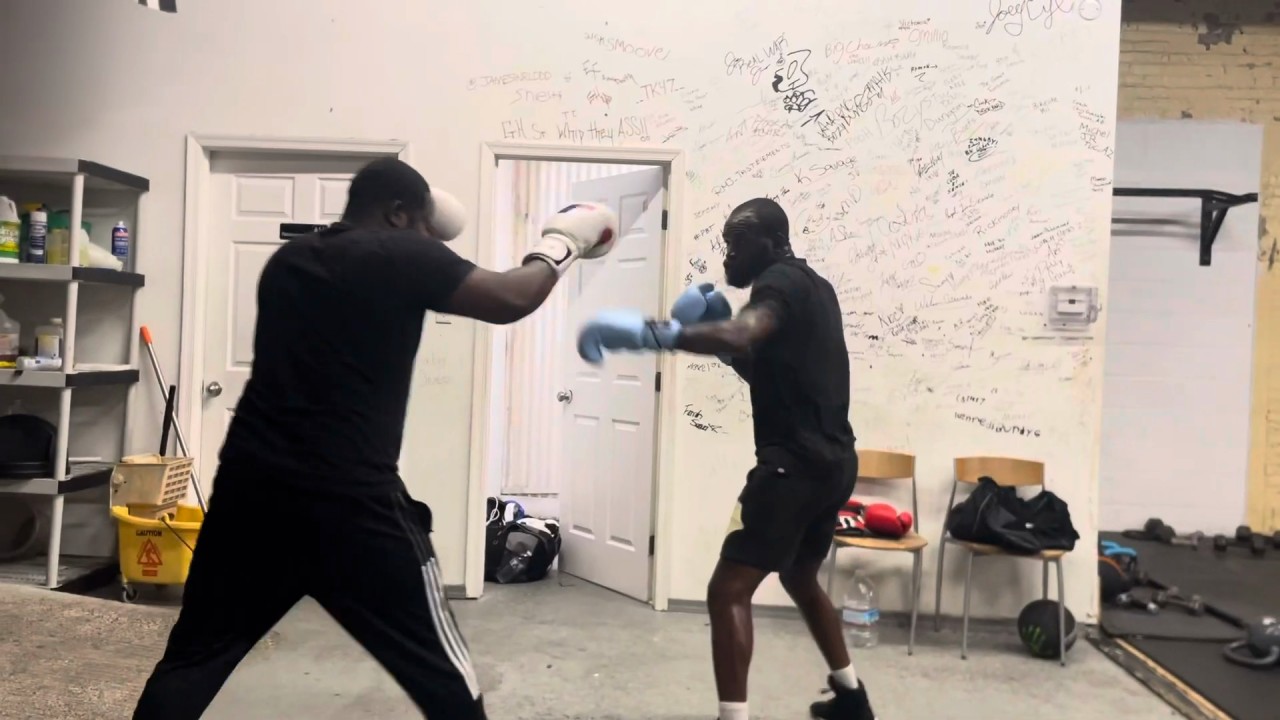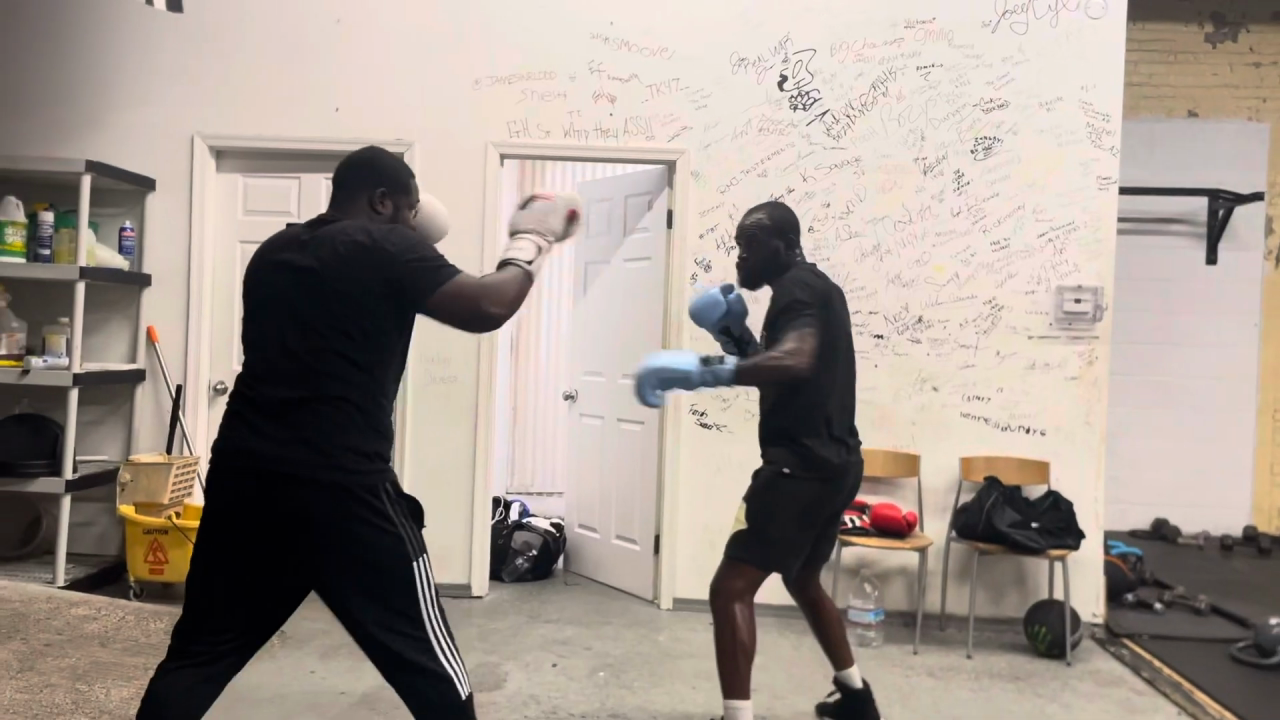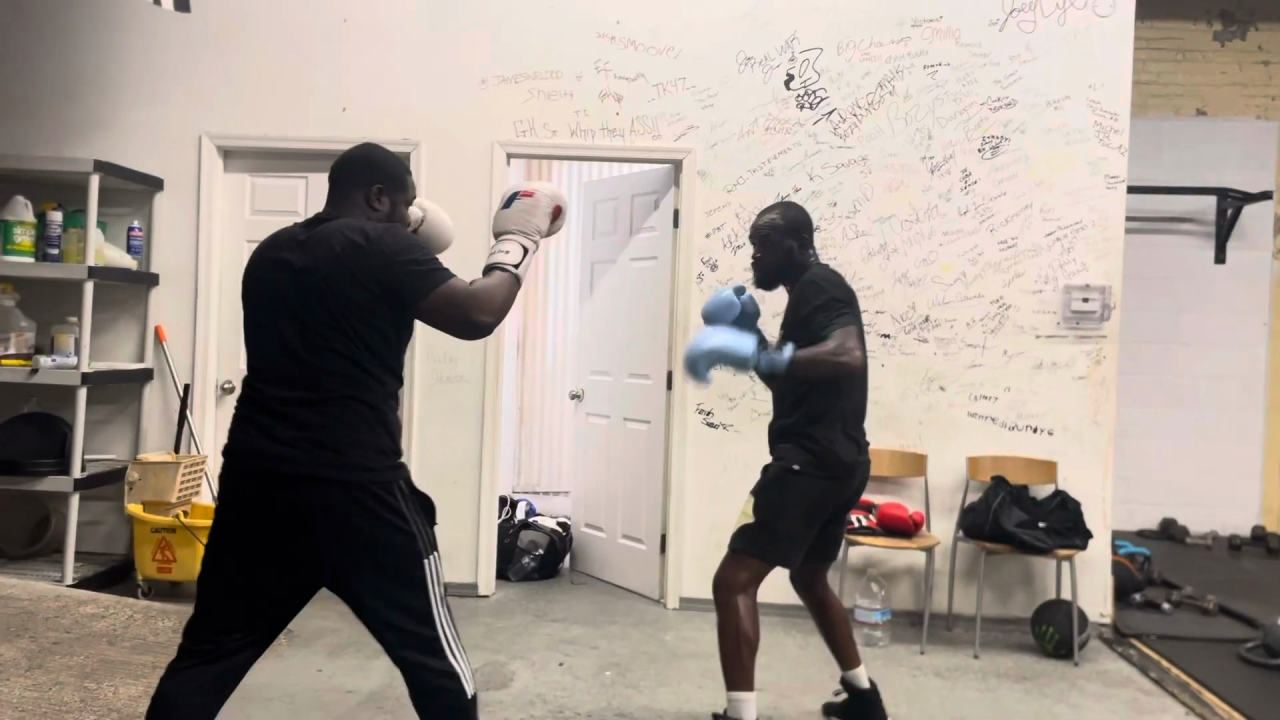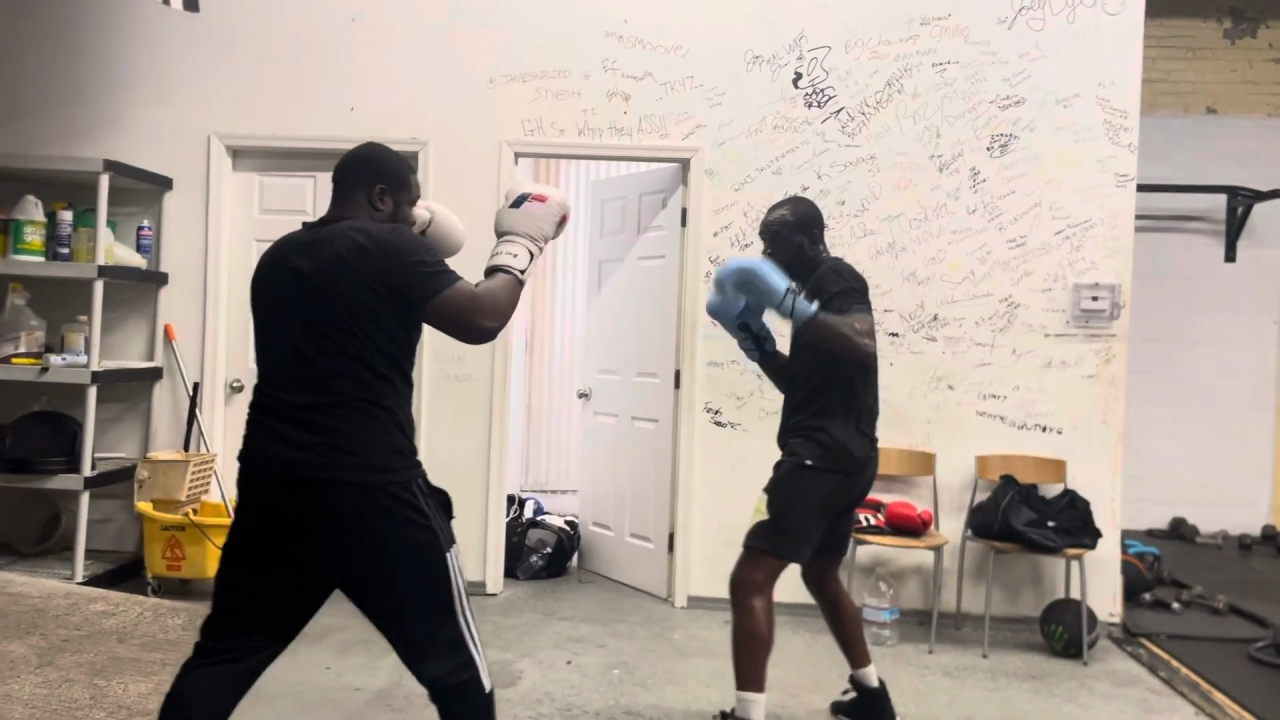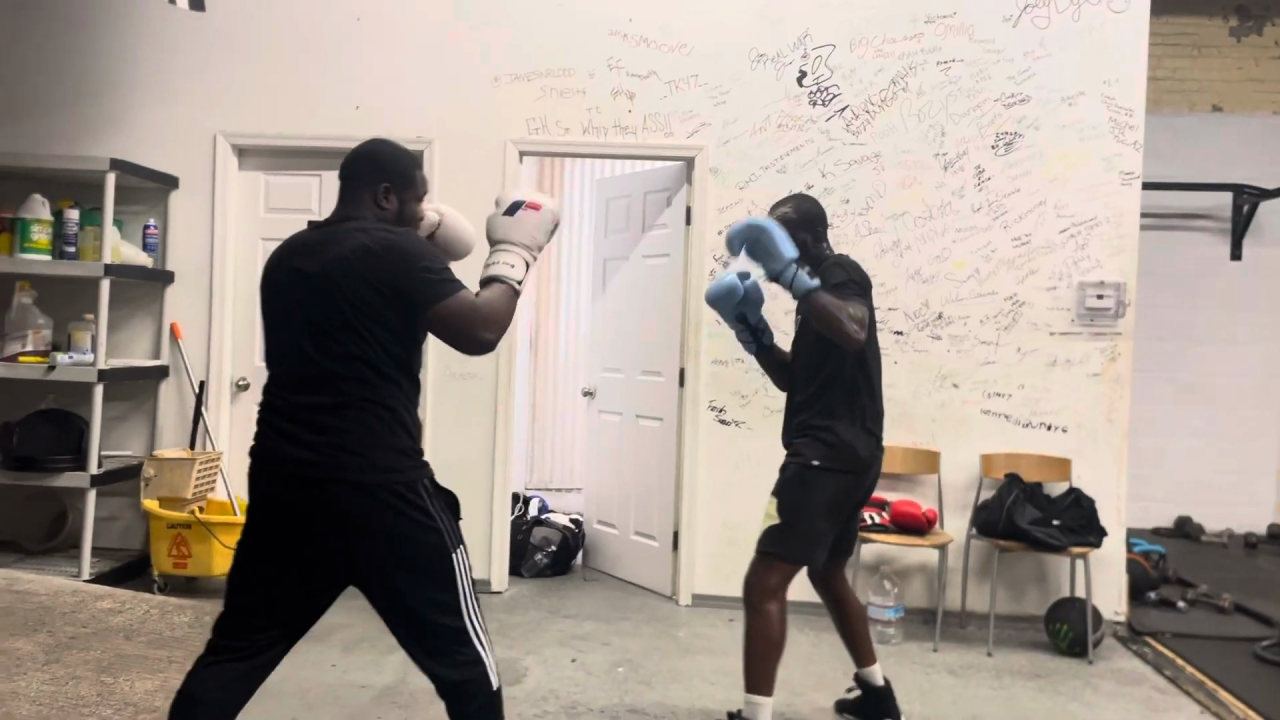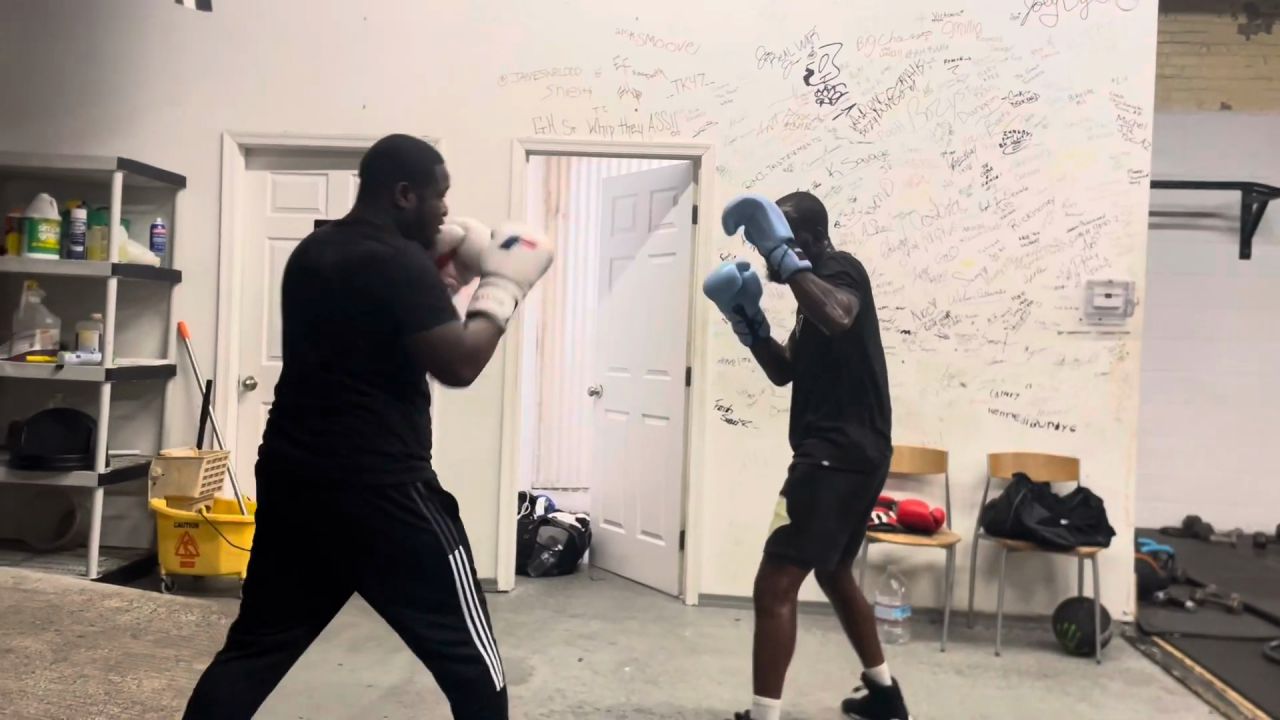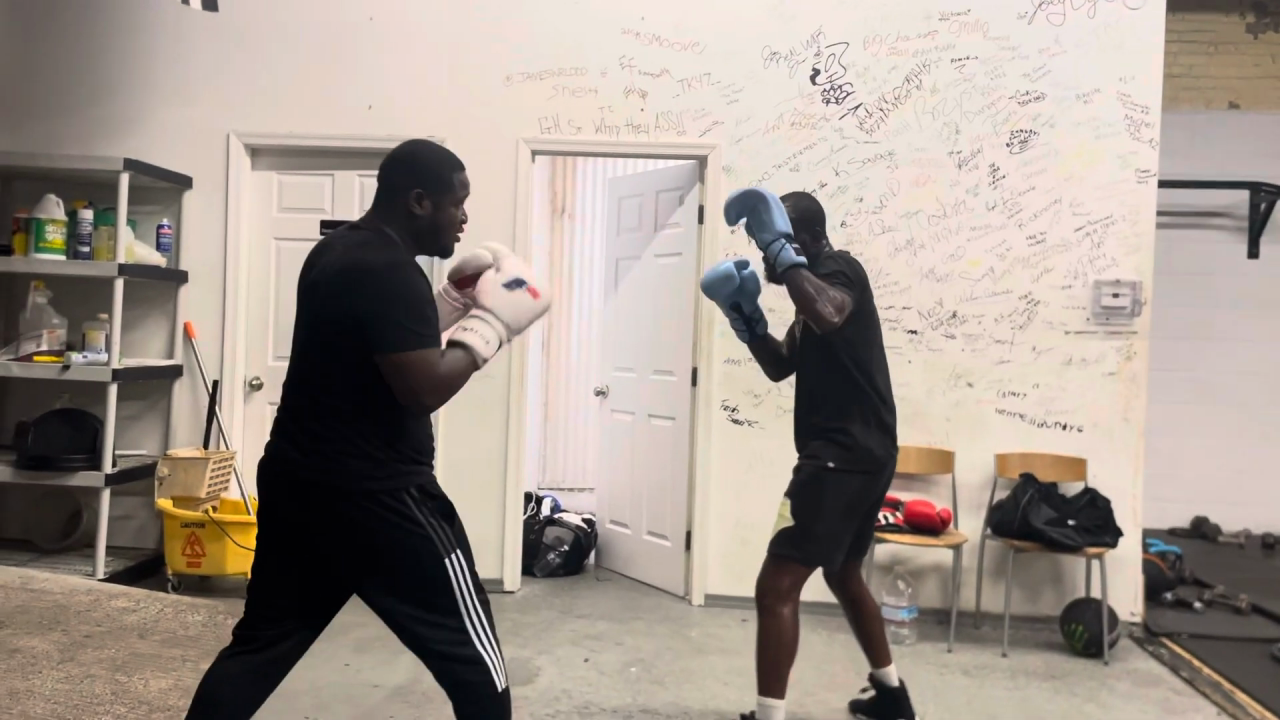
dt=0.1s
person 1, frame 1
left shoulder: (286, 260)
right shoulder: (400, 256)
right elbow: (507, 299)
right wrist: (561, 243)
left hip: (249, 483)
right hip: (346, 497)
left knee: (195, 653)
right knee: (438, 666)
person 1, frame 2
left shoulder: (273, 252)
right shoulder: (386, 248)
right elbow: (483, 308)
right wrist: (531, 241)
left hip: (242, 477)
right hip: (341, 488)
left knee: (197, 653)
right knee: (427, 667)
person 1, frame 3
left shoulder: (271, 254)
right shoulder: (383, 247)
right elbow: (476, 315)
right wrist: (516, 241)
left hip: (255, 479)
right hip: (354, 487)
left knee: (209, 651)
right knee: (432, 660)
person 1, frame 4
left shoulder: (278, 258)
right shoulder: (390, 249)
right elbow: (480, 319)
right wrist: (520, 244)
left hip: (273, 483)
right hip: (371, 489)
left knee: (226, 651)
right knee: (452, 662)
person 1, frame 5
left shoulder: (287, 257)
right shoulder: (395, 252)
right elbow: (477, 335)
right wrist: (514, 251)
left hip: (284, 479)
right hip: (382, 485)
left knee: (239, 646)
right knee: (462, 658)
person 1, frame 6
left shoulder: (311, 253)
right shoulder: (396, 261)
right elbow: (457, 365)
left wrist: (442, 279)
right wrist: (505, 284)
left hip: (290, 480)
right hip: (379, 490)
left knee: (255, 646)
right knee: (466, 656)
person 1, frame 7
left shoulder: (335, 252)
right shoulder: (391, 271)
right elbow: (423, 387)
left wrist: (452, 306)
right wrist: (492, 322)
left hip: (297, 483)
right hip: (379, 495)
left knee: (259, 646)
right knee: (470, 657)
person 2, frame 1
left shoulder: (781, 281)
right shoulder: (810, 286)
left elbow: (746, 333)
left wrist: (646, 332)
right wrist: (720, 328)
left hip: (794, 465)
right hip: (831, 461)
left knee: (730, 590)
right knee: (800, 578)
person 2, frame 2
left shoulder: (799, 289)
right shoulder: (817, 289)
left elbow: (795, 362)
left wrist: (706, 371)
right wrist: (738, 340)
left hip: (799, 465)
right hip: (836, 465)
left knee: (731, 589)
right knee: (801, 579)
person 2, frame 3
left shoulder: (822, 288)
right shoulder: (810, 294)
left elbow: (848, 358)
right elbow: (796, 384)
left wrist: (760, 355)
right wrist: (747, 339)
left hip: (809, 462)
right hip: (839, 462)
left knee: (734, 581)
right knee: (809, 577)
person 2, frame 4
left shoulder: (837, 279)
right shoulder: (820, 287)
left elbow: (862, 343)
right elbow: (797, 379)
left wrist: (792, 302)
right wrist: (754, 333)
left hip: (820, 457)
right hip: (846, 458)
left knee: (750, 581)
right knee: (820, 573)
person 2, frame 5
left shoulder: (842, 274)
right shoulder: (818, 285)
left elbow: (853, 330)
right elbow: (790, 376)
left wrist: (791, 273)
right wrist: (750, 327)
left hip: (826, 457)
right hip: (847, 456)
left knee: (764, 585)
right knee: (827, 573)
person 2, frame 6
left shoulder: (839, 269)
right shoulder: (817, 280)
left elbow: (838, 318)
right elbow: (785, 372)
left wrist: (782, 255)
right wrist: (747, 320)
left hip: (835, 457)
right hip: (855, 455)
left knee: (774, 587)
right knee: (834, 573)
person 2, frame 7
left shoulder: (839, 269)
right shoulder: (818, 279)
left elbow: (826, 316)
right elbow: (780, 366)
left wrist: (779, 250)
right wrist: (745, 315)
left hip: (841, 457)
right hip: (861, 456)
left knee: (777, 586)
right knee: (843, 575)
